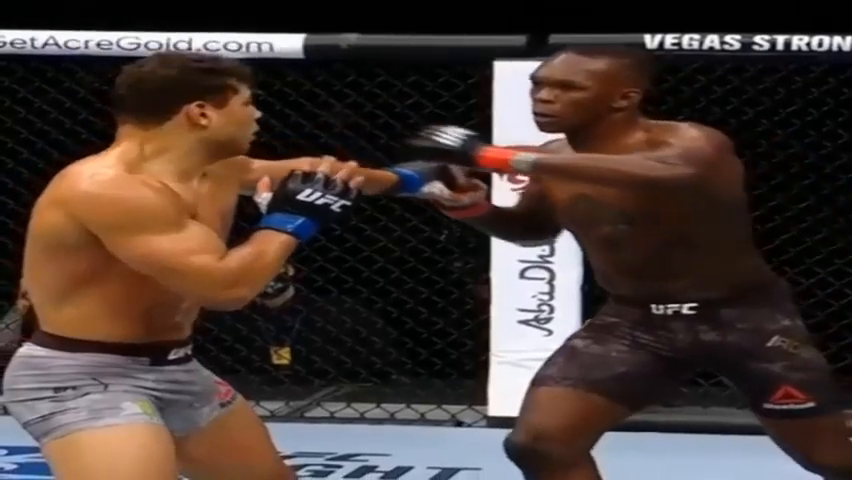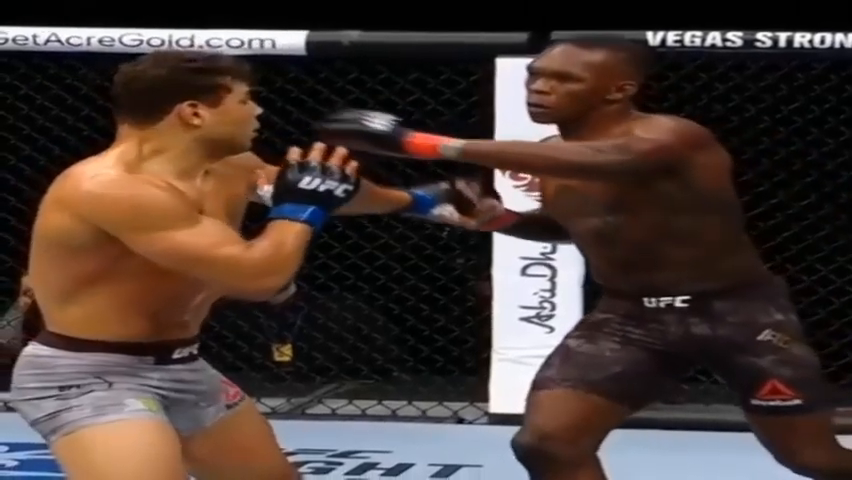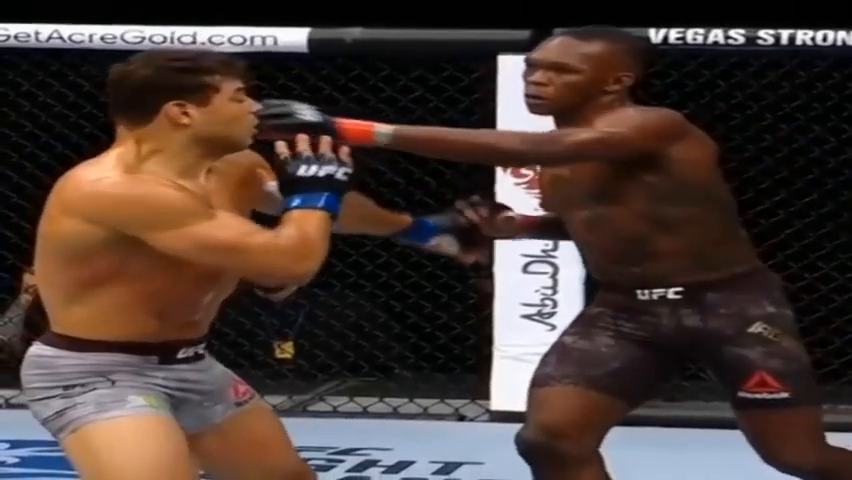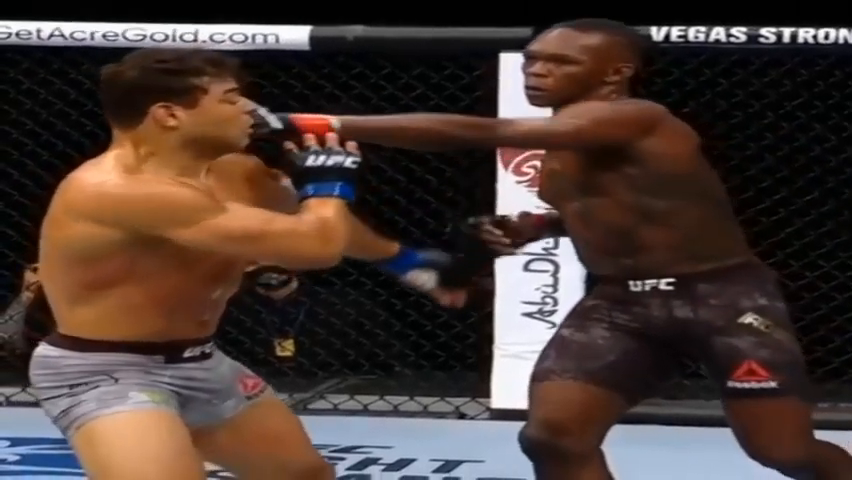
dt=0.5s
person 1, frame 1
left shoulder: (692, 143)
right shoulder: (554, 161)
left elbow: (673, 174)
right elbow: (535, 229)
left wrist: (499, 157)
right wrist: (469, 206)
left hip: (743, 314)
right hip: (630, 319)
right knee: (538, 442)
person 1, frame 2
left shoulder: (672, 136)
right shoulder: (551, 157)
left elbow: (606, 160)
left wrist: (420, 143)
right wrist: (495, 217)
left hip: (736, 310)
right hip: (625, 317)
person 1, frame 3
left shoulder: (657, 129)
right shoulder: (559, 155)
left elbow: (527, 149)
left wrist: (360, 131)
right wrist: (519, 225)
left hip: (731, 303)
right hip: (622, 309)
person 1, frame 4
left shoulder: (635, 120)
right shoulder: (560, 146)
left elbow: (479, 133)
left wrist: (326, 124)
right wrist: (535, 226)
left hip: (722, 295)
right hip: (617, 302)
person 2, frame 1
left shoulder: (217, 168)
right shoulder: (107, 190)
left elbow: (300, 170)
right elbow: (227, 286)
left wrist: (401, 181)
right wrist: (292, 219)
left hip: (174, 369)
right hip: (81, 379)
person 2, frame 2
left shoulder: (227, 169)
right shoulder: (108, 190)
left elbow: (326, 187)
right elbow: (259, 274)
left wrist: (415, 201)
right wrist: (302, 207)
left hip: (181, 367)
right hip: (86, 377)
person 2, frame 3
left shoulder: (232, 169)
right shoulder: (112, 190)
left elbow: (329, 208)
right elbow: (291, 260)
left wrist: (418, 228)
right wrist: (314, 191)
left hip: (189, 366)
person 2, frame 4
left shoulder: (230, 172)
left elbow: (314, 219)
right elbow: (313, 243)
left wrist: (404, 260)
right wrist: (329, 182)
left hip: (200, 364)
